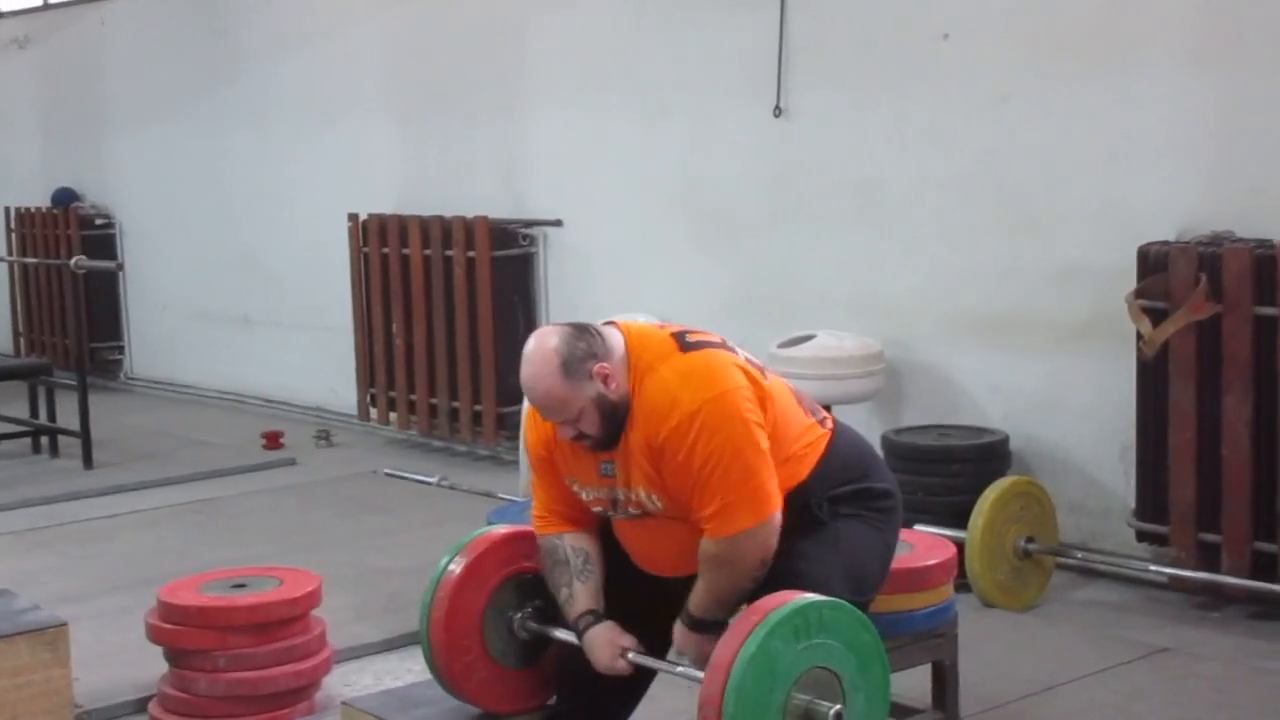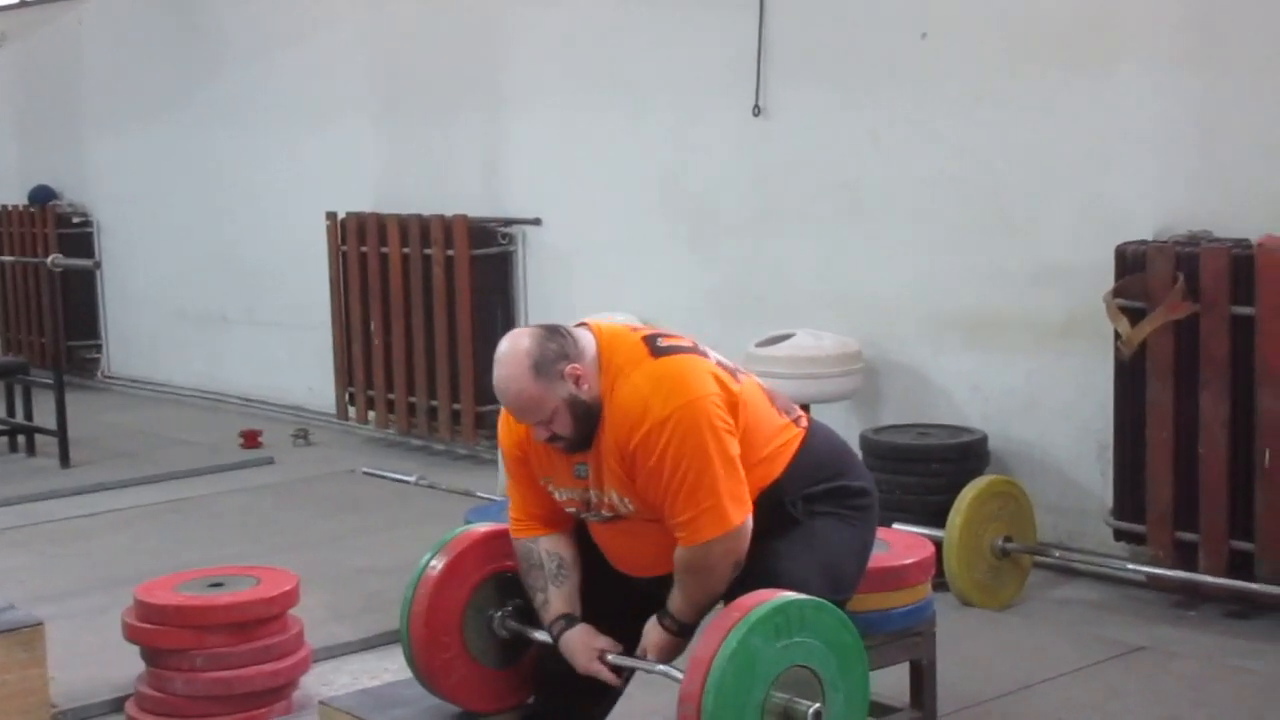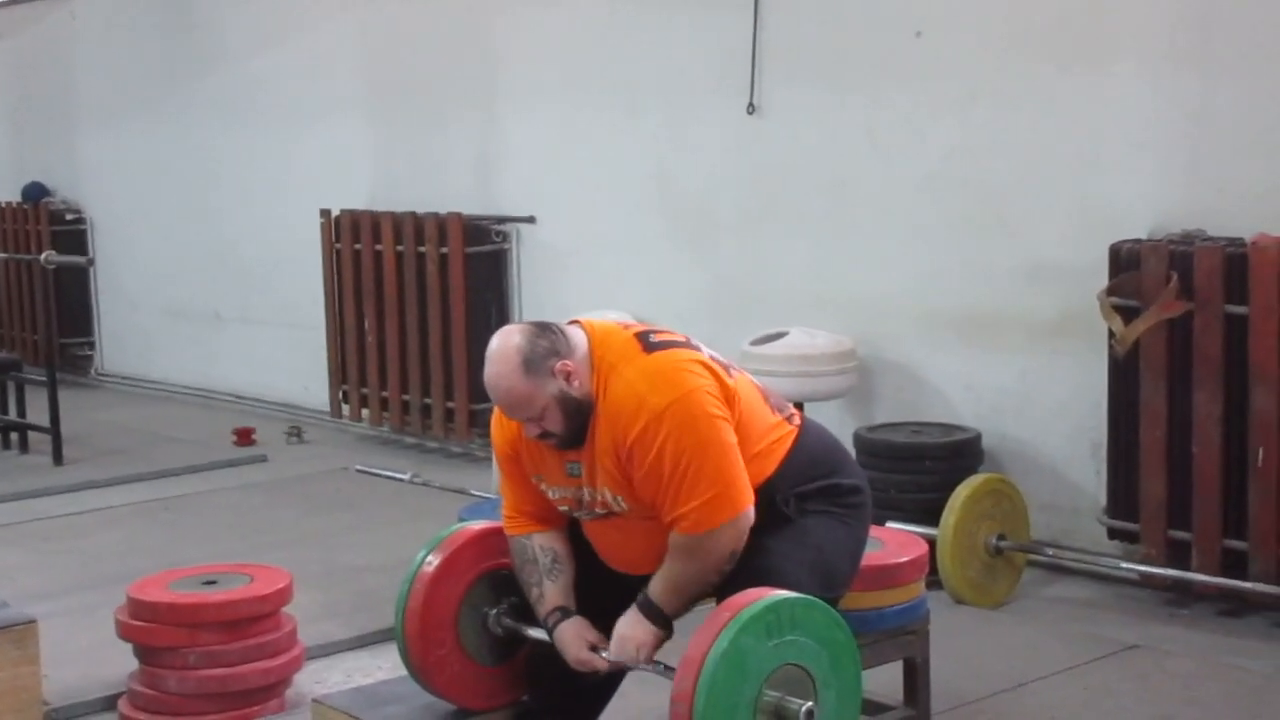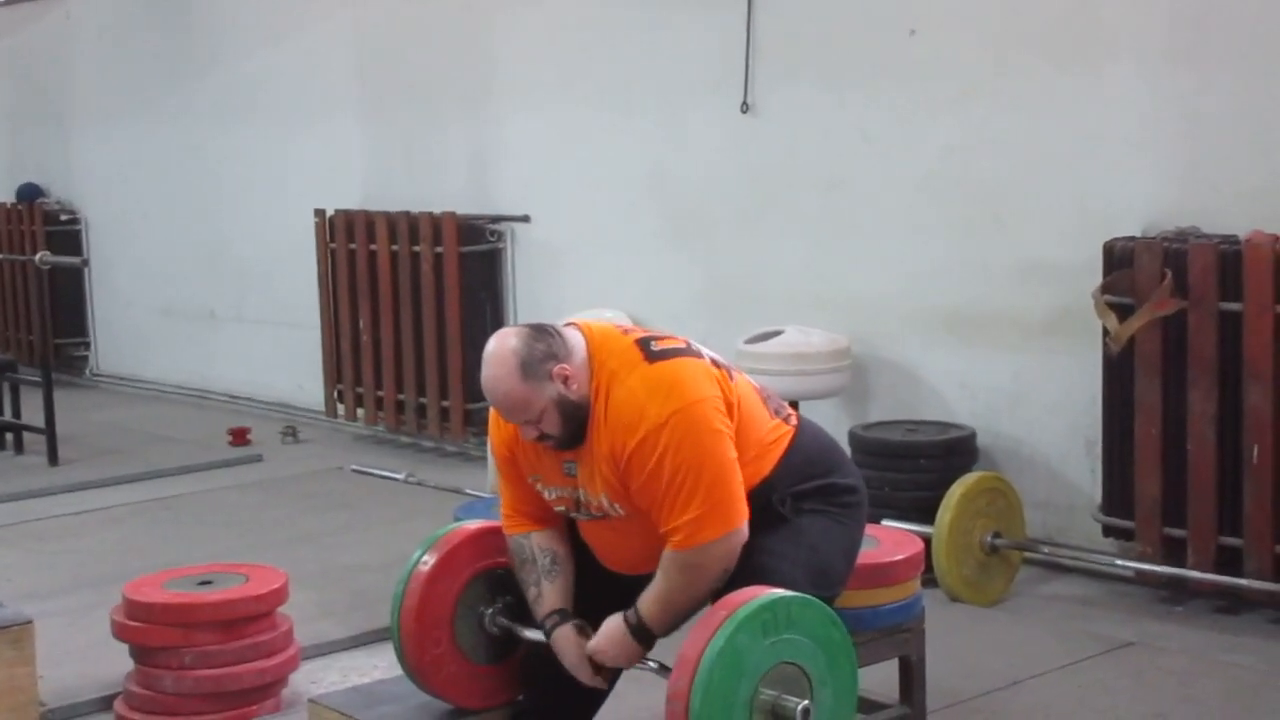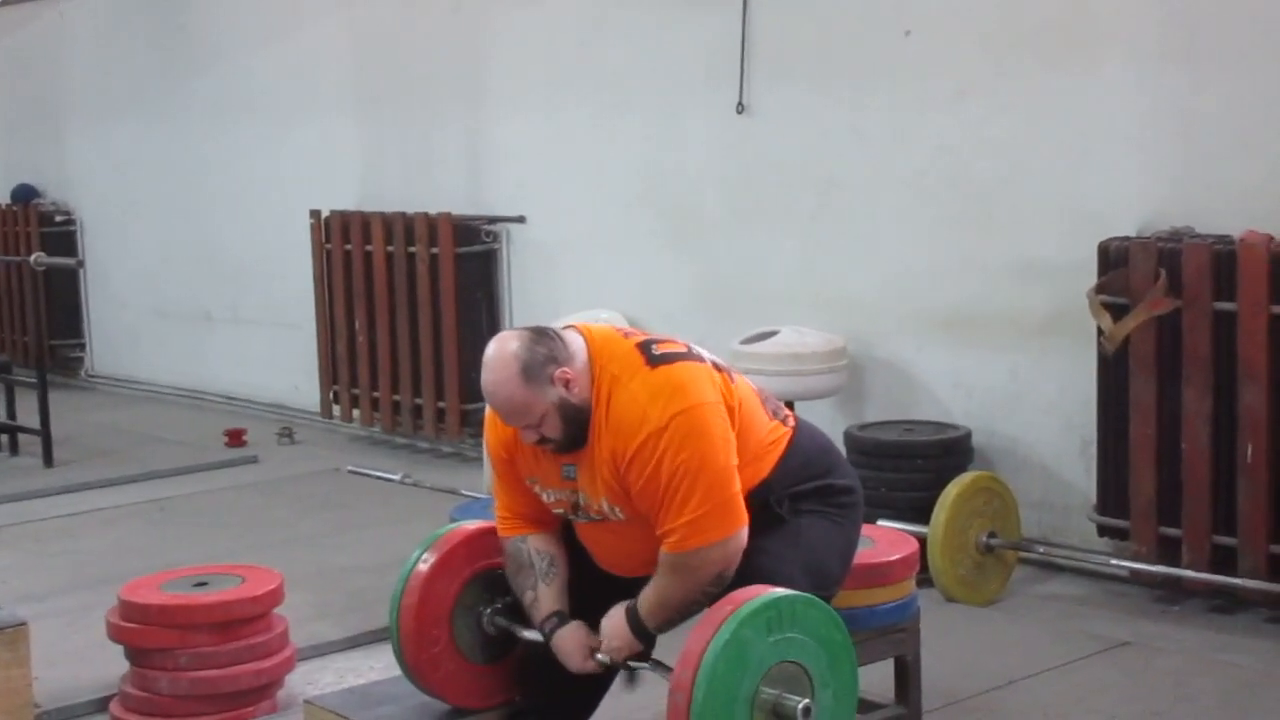
dt=0.4s
person 1, frame 1
left shoulder: (695, 390)
right shoulder: (557, 405)
left elbow: (746, 535)
right elbow: (562, 522)
left wrist: (700, 620)
right wrist: (589, 622)
person 1, frame 2
left shoulder: (666, 393)
right shoulder: (529, 406)
left elbow: (720, 540)
right elbow: (540, 525)
left wrist: (675, 623)
right wrist: (565, 625)
person 1, frame 3
left shoulder: (661, 388)
right shoulder: (522, 403)
left elbow: (715, 533)
right elbow: (533, 521)
left wrist: (650, 613)
right wrist: (559, 617)
right knee: (565, 639)
person 1, frame 4
left shoulder: (659, 394)
right shoulder: (520, 403)
left elbow: (711, 546)
right elbow: (532, 522)
left wrist: (638, 628)
right wrist: (556, 621)
right knee: (565, 636)
person 1, frame 5
left shoulder: (661, 397)
right shoulder: (517, 406)
left elbow: (708, 553)
right elbow: (525, 524)
left wrist: (638, 624)
right wrist: (556, 622)
